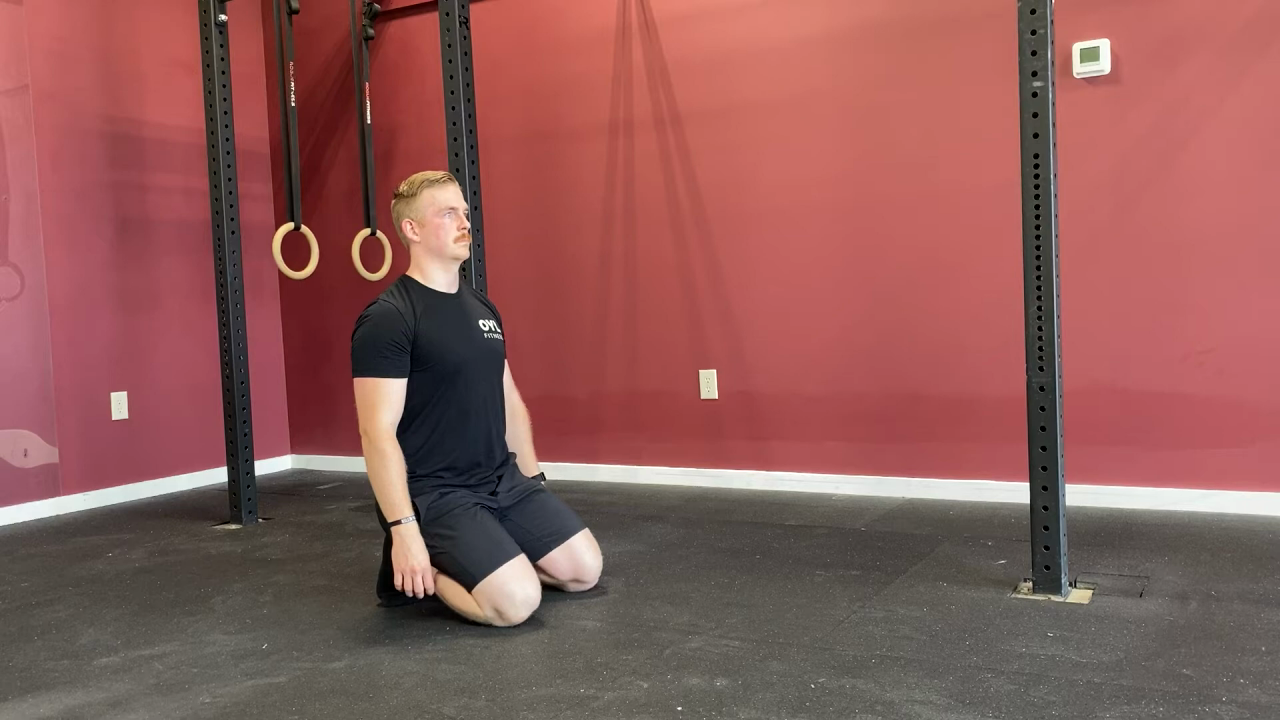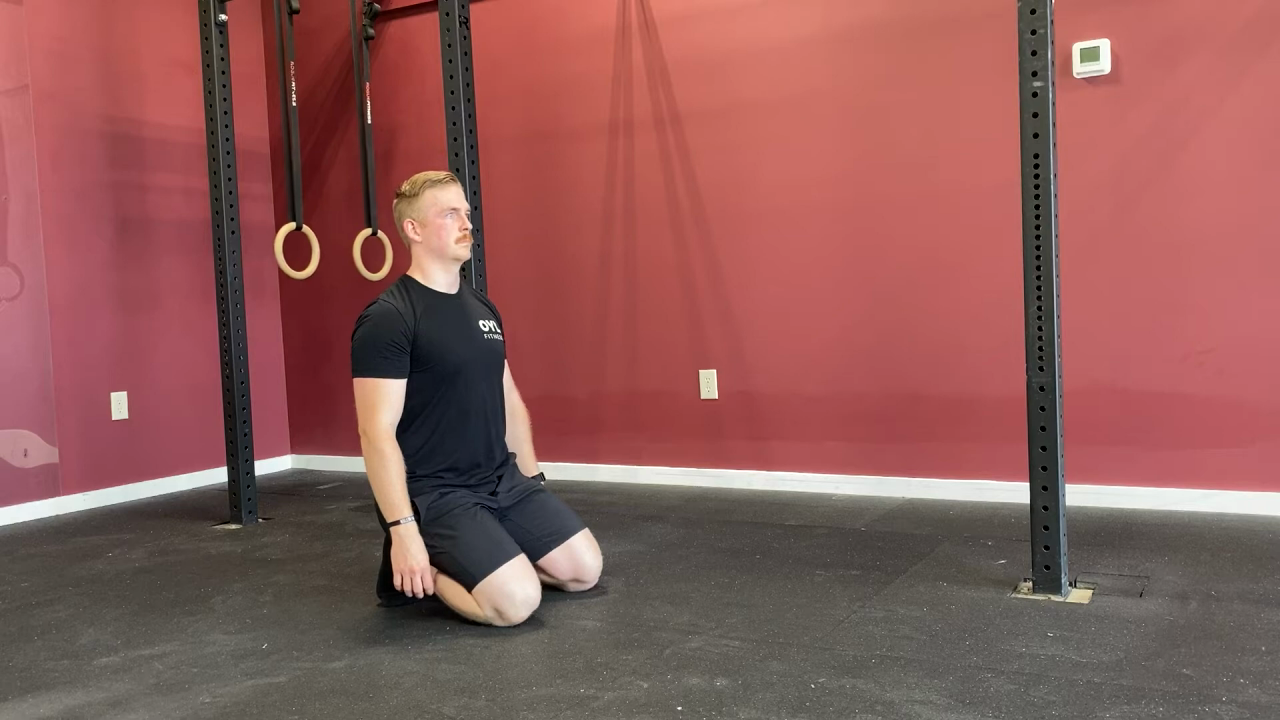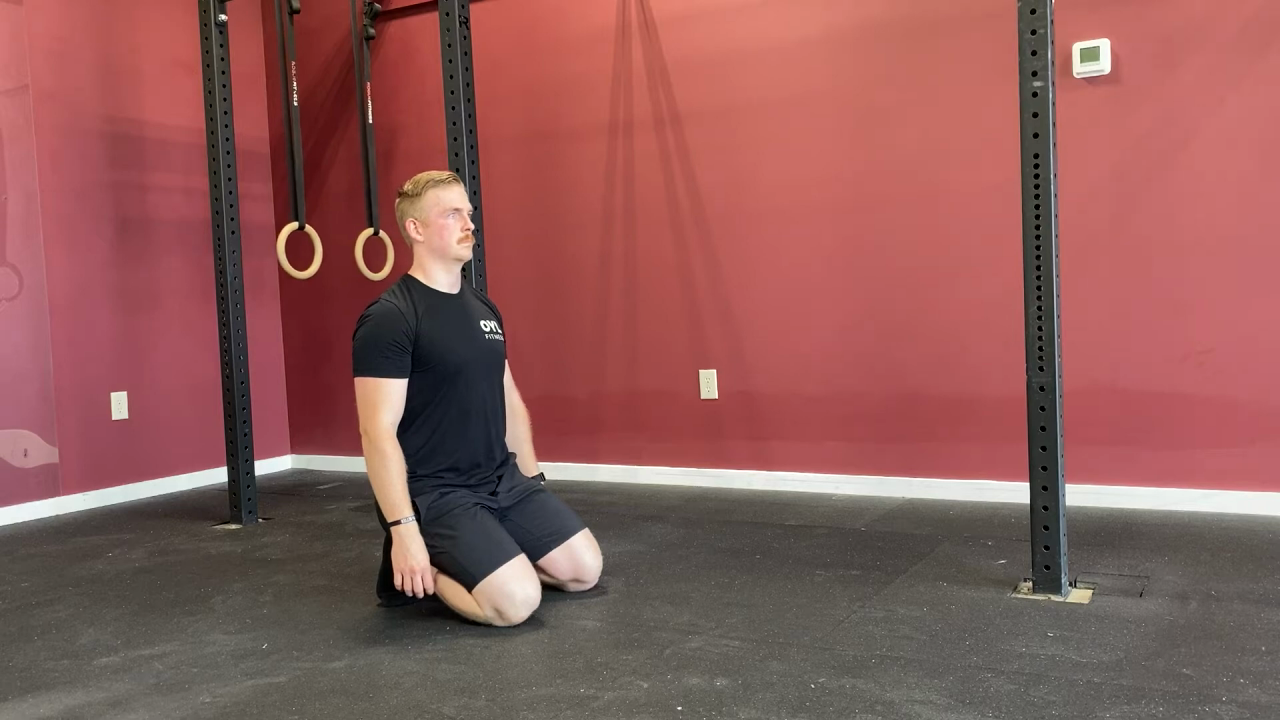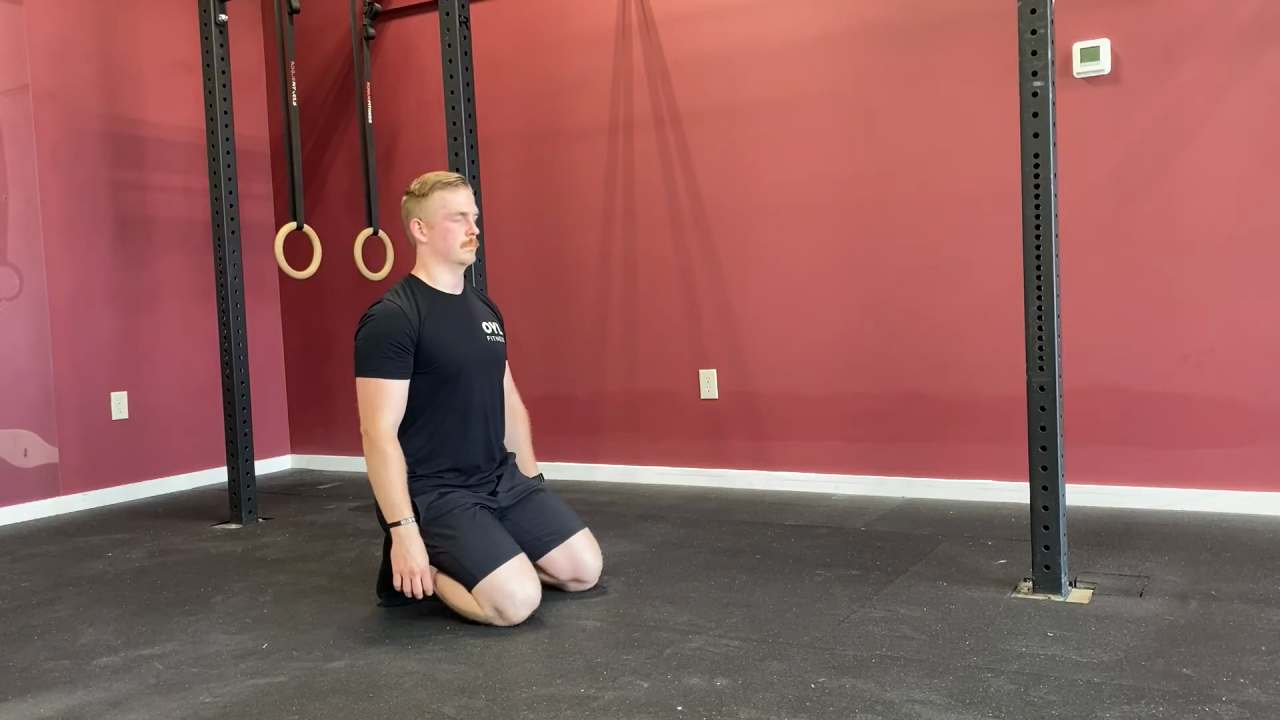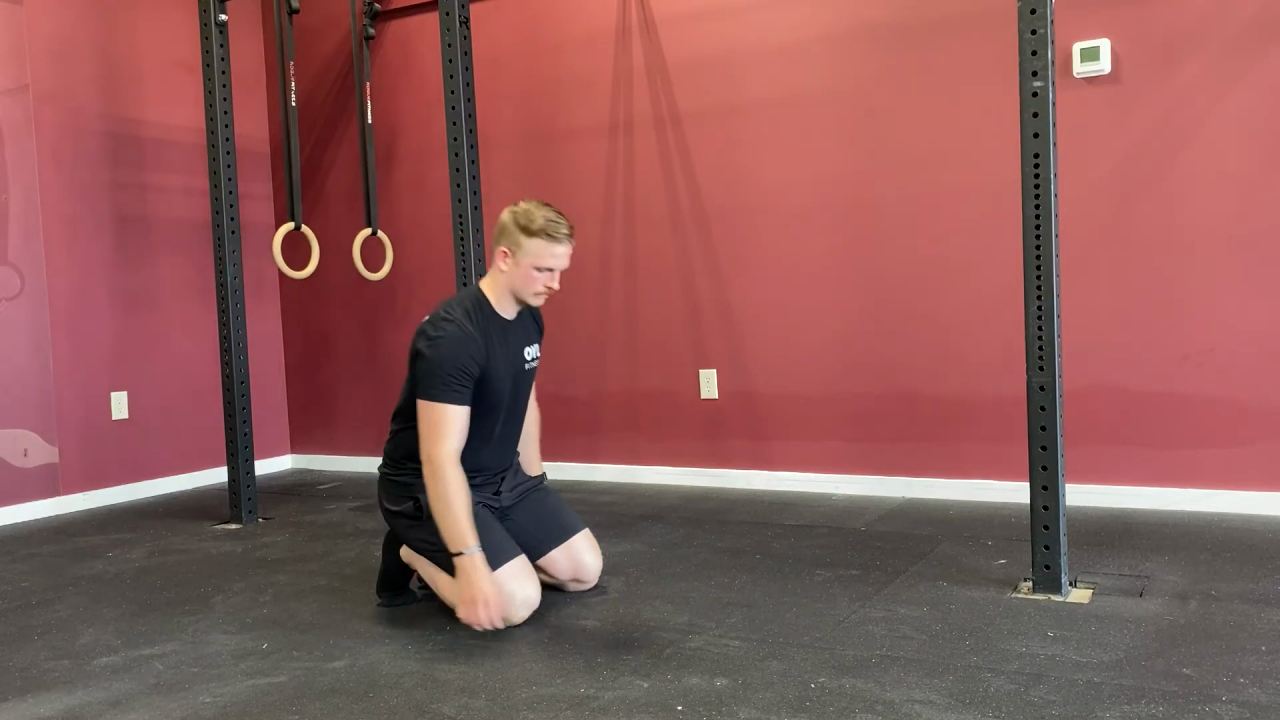
dt=0.5s
person 1, frame 1
left shoulder: (481, 307)
right shoulder: (389, 318)
right elbow: (378, 432)
left wrist: (534, 480)
right wrist: (404, 530)
left hip: (503, 479)
right hip: (433, 493)
left knee: (584, 568)
right knee: (516, 599)
left ankle: (457, 559)
right ankle: (415, 568)
person 1, frame 2
left shoulder: (482, 307)
right shoulder: (388, 318)
right elbow: (377, 432)
left wrist: (534, 480)
right wrist: (403, 530)
left hip: (504, 479)
right hip: (433, 492)
left knee: (584, 569)
right knee: (516, 601)
left ankle: (462, 558)
right ankle: (416, 568)
person 1, frame 3
left shoulder: (483, 307)
right shoulder: (390, 318)
right elbow: (378, 432)
left wrist: (534, 481)
right wrist: (404, 530)
left hip: (503, 479)
right hip: (434, 493)
left knee: (584, 569)
right knee: (516, 600)
left ankle: (466, 557)
right ankle: (417, 566)
person 1, frame 4
left shoulder: (483, 306)
right shoulder: (392, 318)
right elbow: (378, 433)
left wrist: (533, 482)
right wrist: (403, 531)
left hip: (500, 477)
right hip: (433, 491)
left knee: (584, 569)
right knee: (516, 601)
left ankle: (454, 556)
right ankle: (416, 565)
person 1, frame 5
left shoulder: (529, 316)
right shoulder: (452, 336)
right elbow: (440, 460)
left wrist: (536, 483)
right wrist: (469, 562)
left hip: (502, 476)
right hip: (431, 489)
left knee: (584, 569)
right knee: (515, 600)
left ankle: (447, 548)
right ankle: (413, 556)
